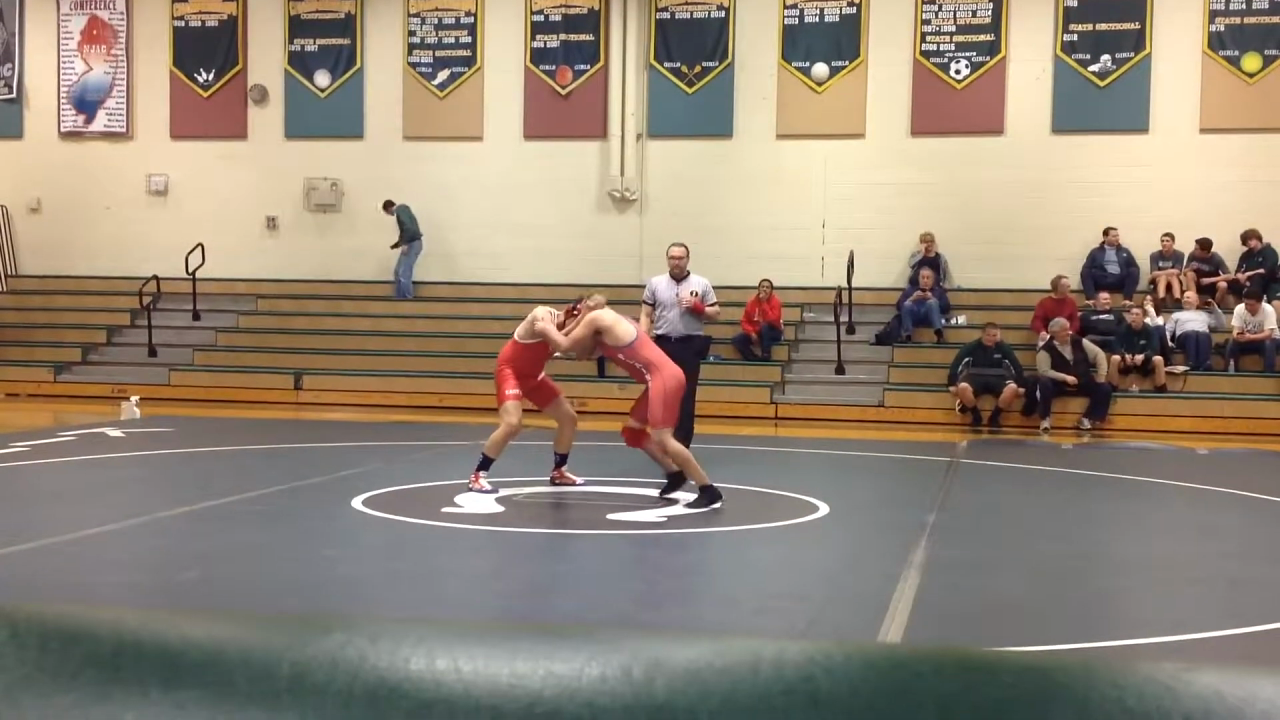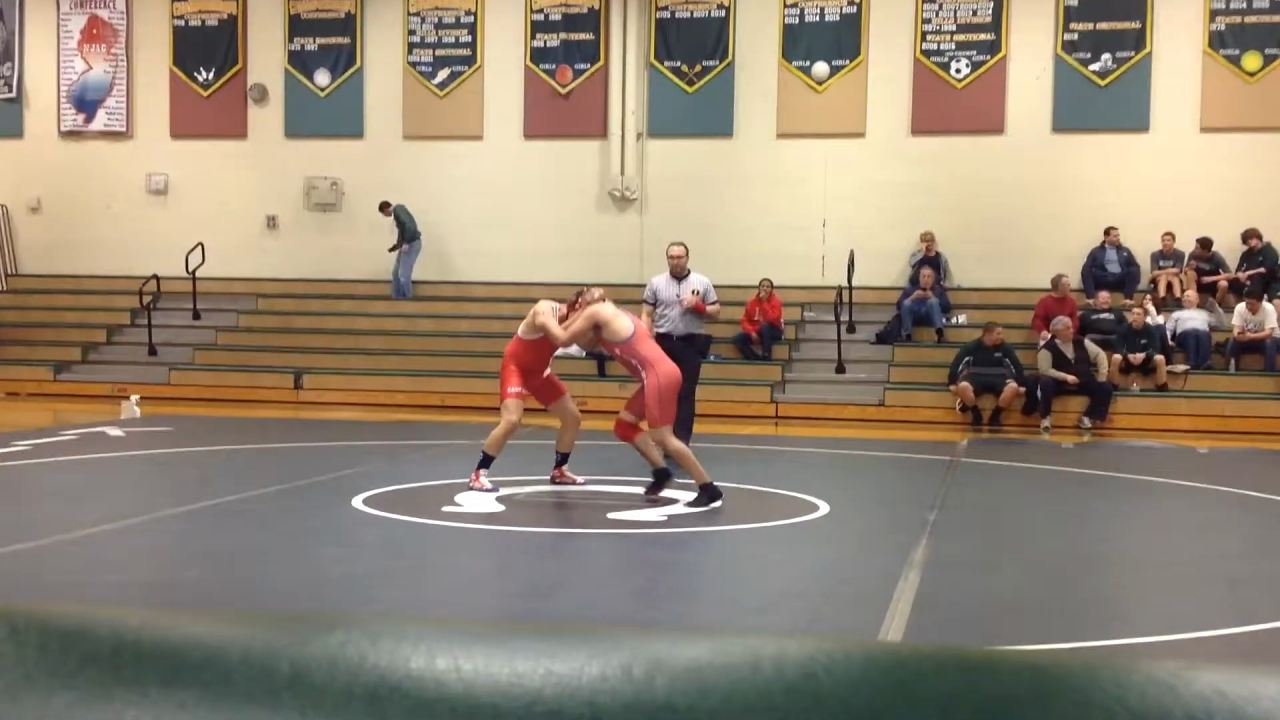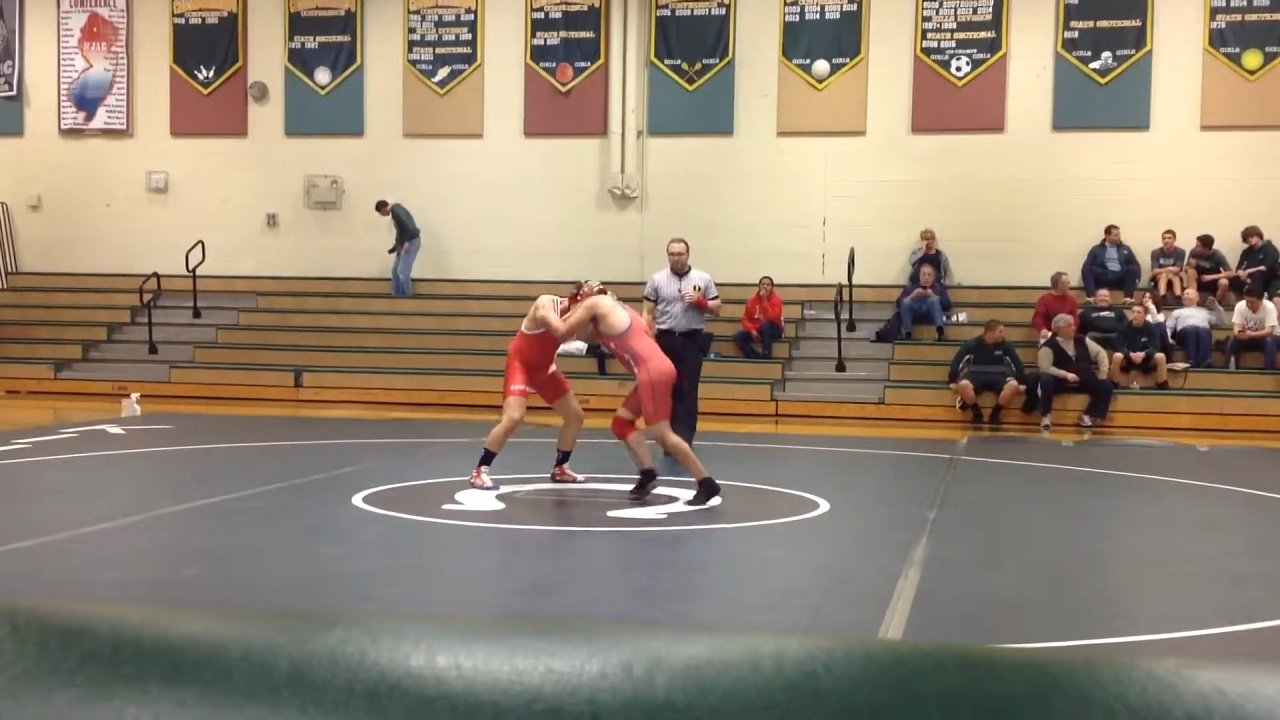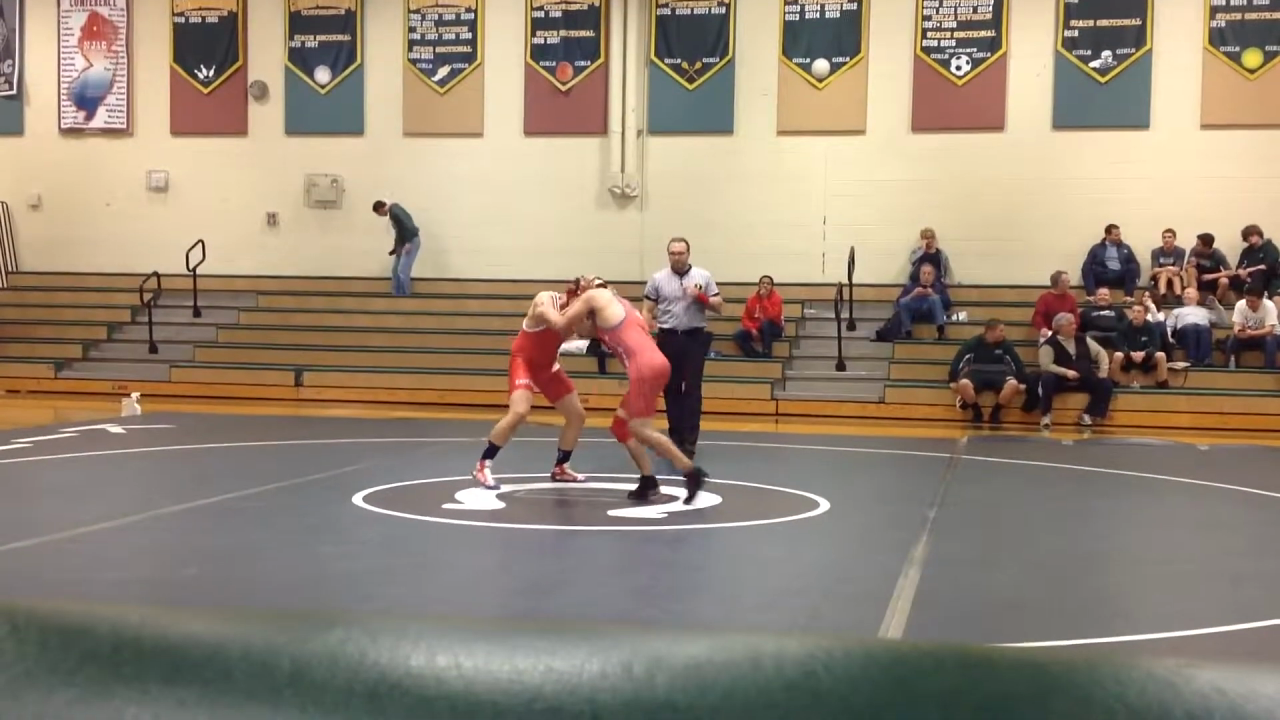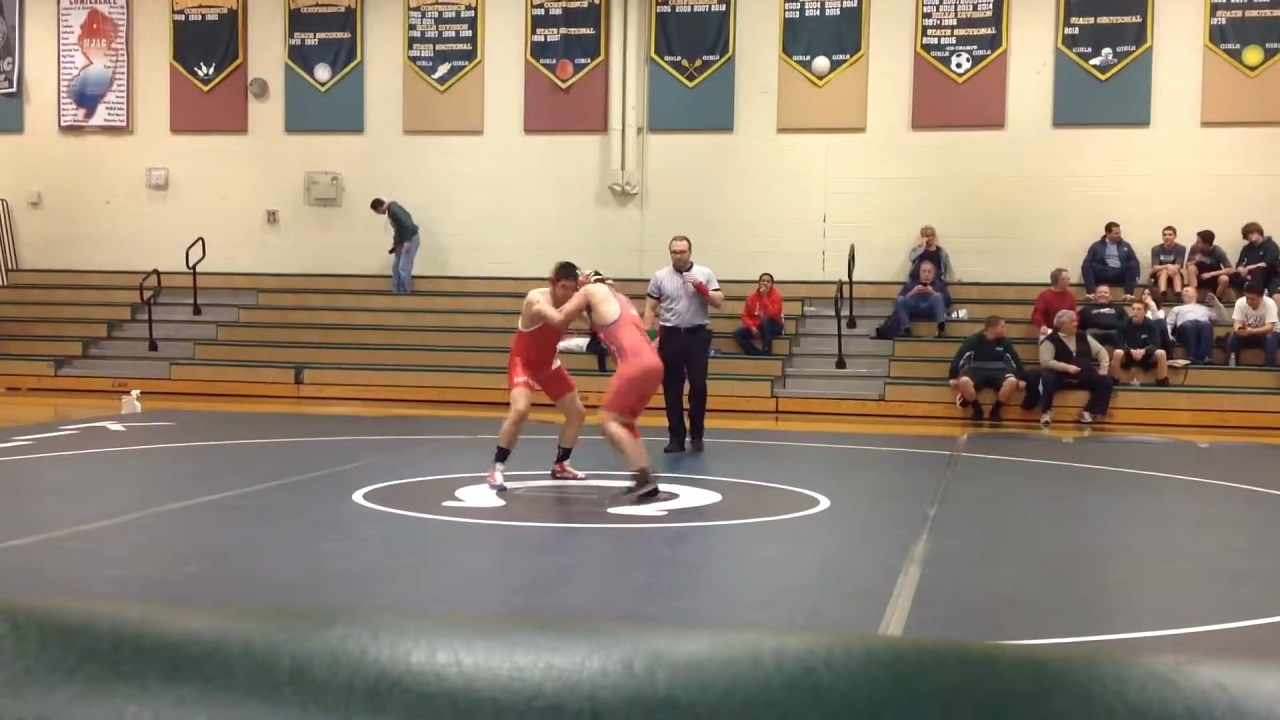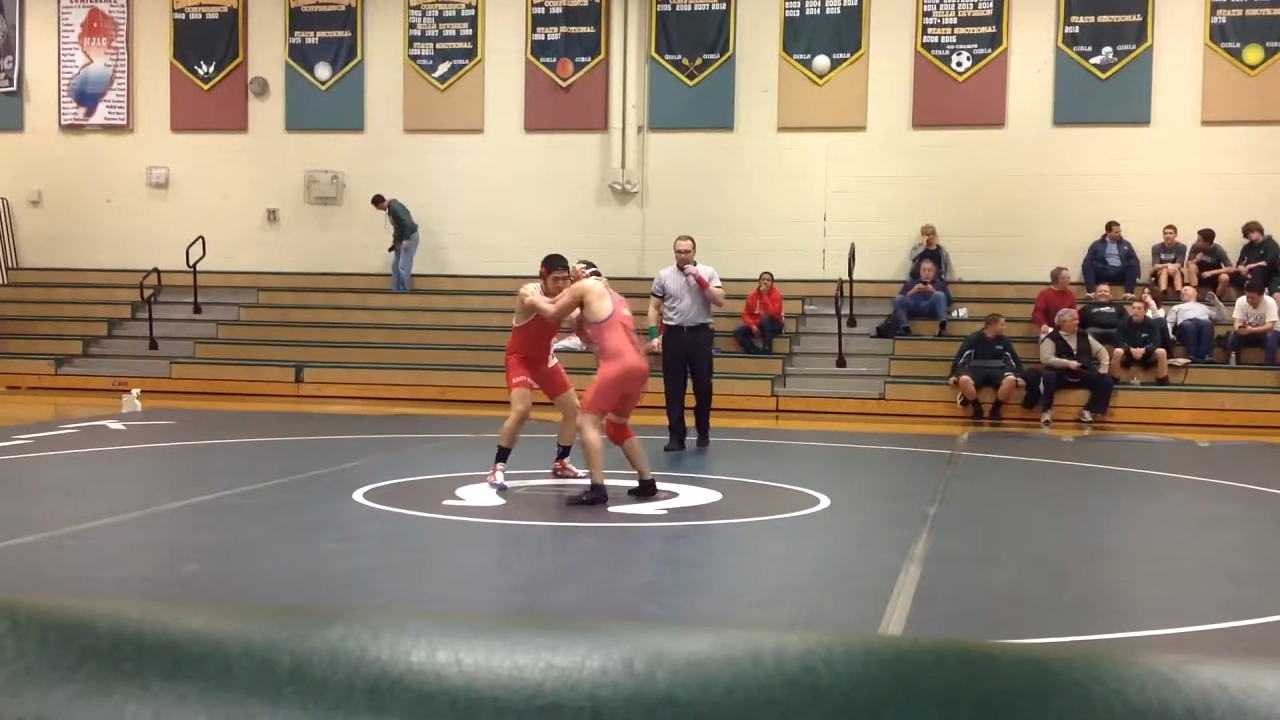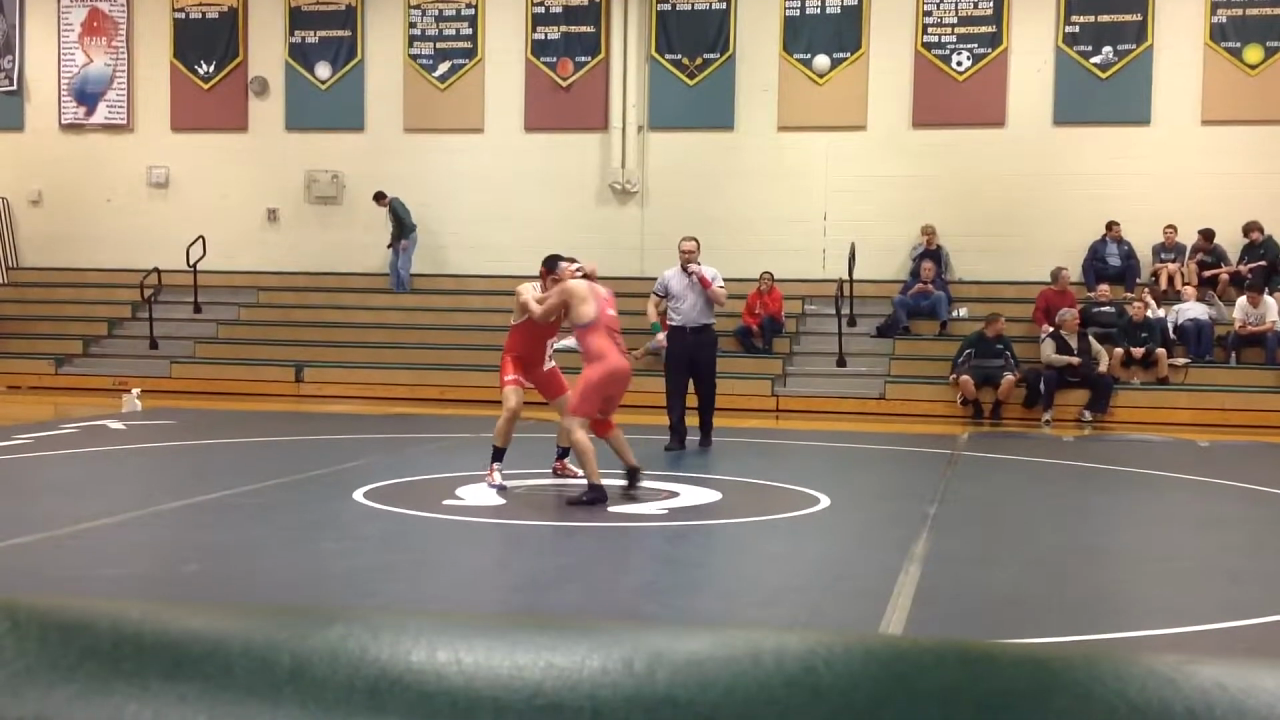
dt=0.1s
person 1, frame 1
left shoulder: (597, 317)
right shoulder: (605, 321)
left elbow: (565, 346)
right elbow: (583, 350)
left wrist: (546, 328)
left hip: (664, 377)
right hip: (660, 377)
left knee: (663, 438)
right knee: (633, 432)
left ankle: (709, 491)
right ankle: (677, 474)
person 1, frame 2
left shoulder: (597, 311)
right shoulder: (609, 316)
left elbow: (565, 339)
left hip: (659, 375)
right hip: (658, 376)
left knee: (663, 437)
right knee: (624, 425)
left ankle: (708, 488)
right ankle: (660, 470)
person 1, frame 3
left shoulder: (596, 303)
right shoulder: (616, 307)
left elbow: (563, 331)
left wrist: (548, 316)
left hip: (654, 371)
right hip: (660, 369)
left knee: (661, 433)
right knee: (622, 422)
left ankle: (706, 483)
right ankle: (647, 473)
person 1, frame 4
left shoulder: (594, 296)
right shoulder: (613, 302)
left elbow: (562, 325)
left hip: (645, 366)
right hip: (655, 364)
left knee: (640, 429)
right knee: (622, 424)
left ankle: (691, 472)
right ankle: (648, 480)
person 1, frame 5
left shoulder: (593, 291)
right shoulder: (619, 299)
left elbow: (559, 321)
left wrist: (543, 309)
left hip: (635, 365)
right hip: (653, 365)
left knee: (608, 421)
right knee: (625, 425)
left ankle: (641, 473)
right ankle: (648, 483)
person 1, frame 6
left shoulder: (586, 286)
right shoulder: (615, 297)
left elbow: (553, 314)
left wrist: (536, 301)
left hip: (617, 366)
right hip: (638, 366)
left knee: (586, 422)
right knee: (617, 426)
left ankle: (598, 488)
right ankle: (647, 482)
person 1, frame 7
left shoulder: (571, 287)
right shoulder: (604, 291)
left elbow: (540, 316)
left wrist: (528, 301)
left hip: (600, 367)
right hip: (622, 367)
left knee: (573, 425)
right knee: (601, 422)
left ankle: (596, 488)
right ankle: (632, 468)
person 2, frame 1
left shoulder: (570, 327)
right shoulder: (542, 315)
right wrist: (581, 318)
left hip: (534, 375)
right hip: (510, 370)
left knee: (569, 418)
right knee: (511, 423)
left ankle: (559, 472)
right ankle: (478, 475)
person 2, frame 2
right shoulder: (544, 309)
right elbow: (561, 338)
right wrist: (582, 311)
left hip: (540, 372)
right hip: (515, 368)
left knee: (573, 417)
right knee: (511, 421)
left ankle: (559, 470)
right ankle: (479, 473)
person 2, frame 3
right shoulder: (546, 303)
left hip: (545, 368)
right hip: (520, 364)
left knee: (576, 416)
right knee: (513, 418)
left ankle: (560, 468)
right ankle: (480, 471)
person 2, frame 4
right shoulder: (545, 300)
right elbow: (561, 326)
left hip: (548, 366)
right hip: (524, 362)
left knee: (578, 415)
right knee: (518, 413)
left ankle: (560, 468)
right ankle: (483, 465)
person 2, frame 5
left shoulder: (569, 302)
right shoulder: (536, 298)
right wrist: (577, 295)
left hip: (549, 363)
right hip: (523, 361)
left knee: (577, 413)
right knee: (519, 411)
left ankle: (560, 465)
right ankle: (497, 469)
person 2, frame 6
right shoulder: (528, 293)
left hip: (545, 360)
right hip: (520, 359)
left knee: (573, 409)
right knee: (521, 411)
left ankle: (561, 462)
right ankle: (497, 468)
person 2, frame 7
right shoulder: (526, 290)
left hip: (543, 362)
right hip: (515, 359)
right knee: (512, 409)
left ankle: (561, 462)
right ankle: (495, 468)
person 3, frame 1
left shoulder: (701, 284)
right shoulder: (655, 283)
left elbow: (716, 314)
right elbow: (645, 316)
left wrist: (695, 306)
left hip: (690, 345)
right hip: (663, 344)
left knee: (686, 396)
left ankle: (681, 445)
person 3, frame 2
left shoulder: (702, 282)
right shoulder: (656, 283)
left elbow: (716, 312)
right elbow: (646, 315)
left wrist: (697, 306)
left hip: (691, 344)
right hip: (664, 343)
left knee: (686, 394)
left ankle: (681, 442)
person 3, frame 3
left shoulder: (703, 278)
right shoulder: (657, 279)
left elbow: (717, 308)
right elbow: (647, 313)
left wrist: (698, 300)
left hip: (693, 339)
right hip: (666, 339)
left knee: (688, 389)
right knee: (670, 390)
left ankle: (684, 440)
right ankle: (675, 437)
person 3, frame 4
left shoulder: (704, 276)
right shoulder: (657, 278)
left elbow: (718, 306)
right elbow: (647, 311)
left wrist: (700, 295)
left hip: (695, 338)
right hip: (668, 339)
left knee: (692, 389)
right knee: (671, 390)
left ankle: (689, 441)
right ankle: (676, 440)
person 3, frame 5
left shoulder: (704, 274)
right shoulder: (660, 277)
left elbow: (719, 303)
right elbow: (650, 310)
left wrist: (699, 285)
left hip: (697, 336)
right hip: (671, 336)
left knee: (698, 386)
right knee: (672, 389)
left ankle: (697, 435)
right ankle: (676, 438)
person 3, frame 6
left shoulder: (707, 273)
right shoulder: (664, 276)
left elbow: (720, 300)
right elbow: (653, 308)
left wrist: (700, 280)
right wrist: (654, 335)
left hip: (700, 334)
right hip: (673, 335)
left knee: (703, 385)
right knee: (673, 388)
left ankle: (703, 431)
right ankle: (676, 437)
person 3, frame 7
left shoulder: (711, 274)
right shoulder: (667, 276)
left elbow: (721, 300)
right elbow: (652, 305)
left wrist: (702, 278)
right wrist: (658, 331)
left hip: (704, 335)
right hip: (677, 336)
left knee: (706, 388)
right knee: (675, 388)
left ankle: (706, 433)
right ankle: (677, 437)
